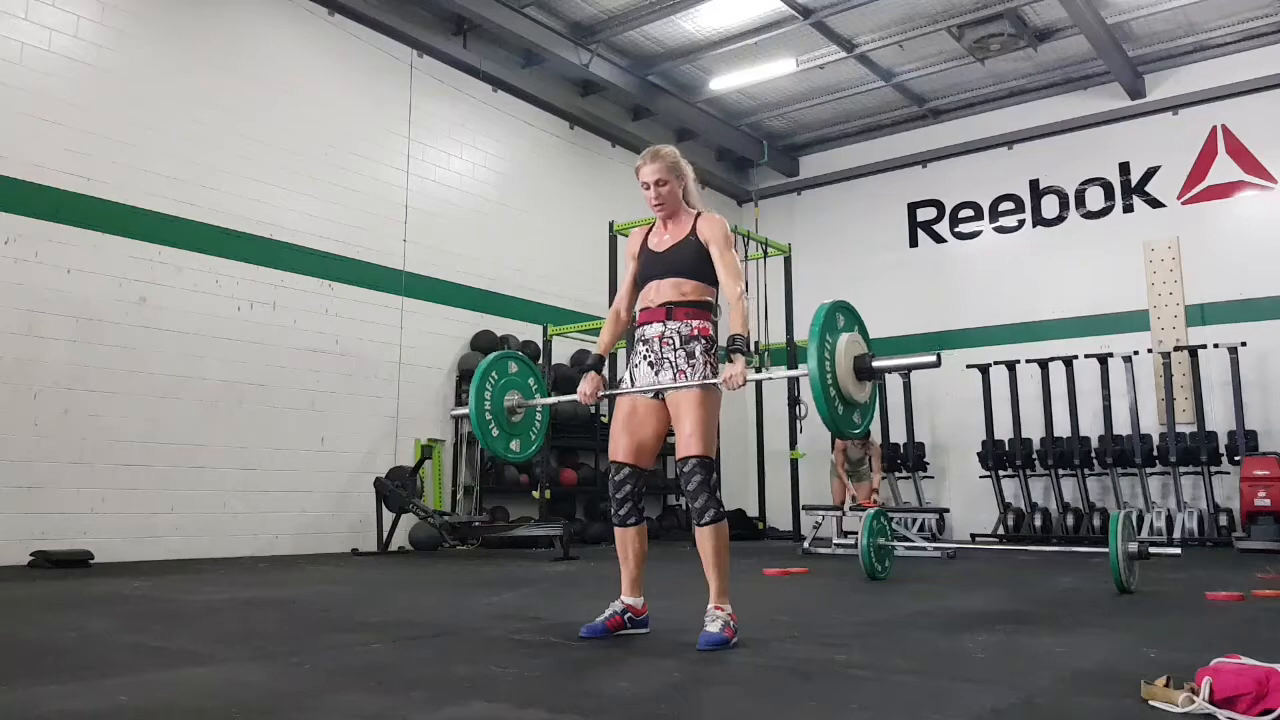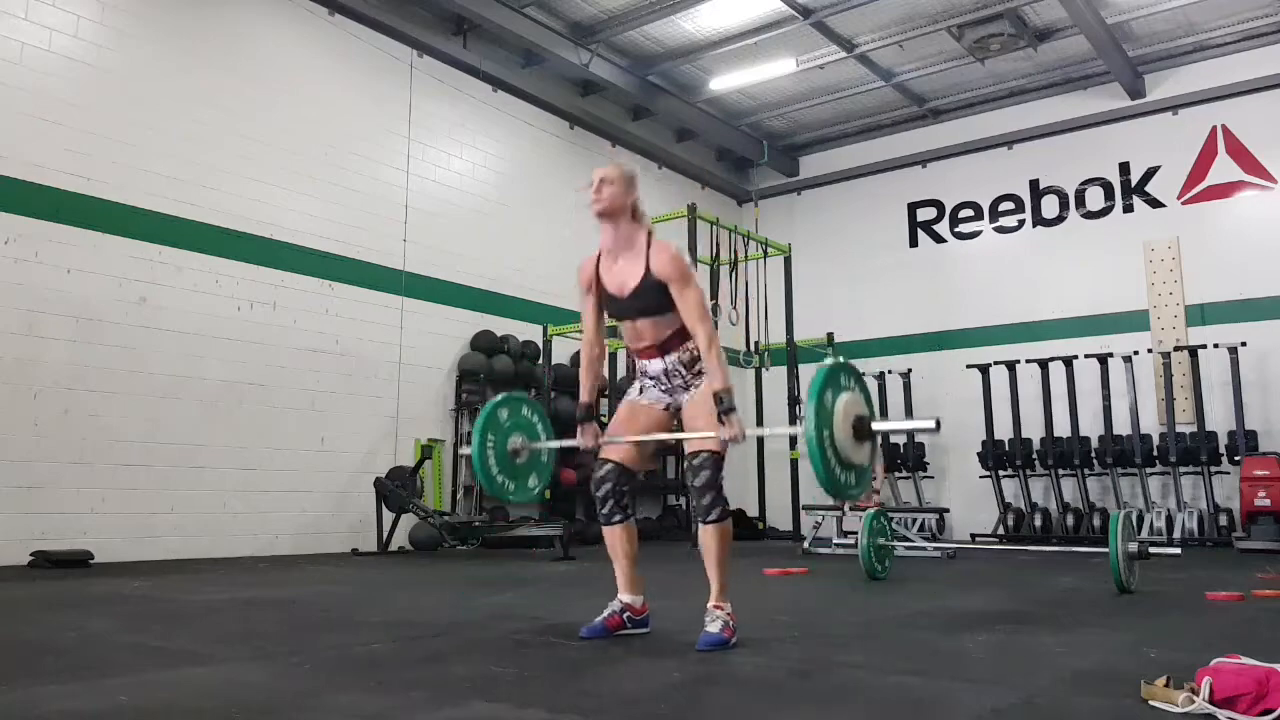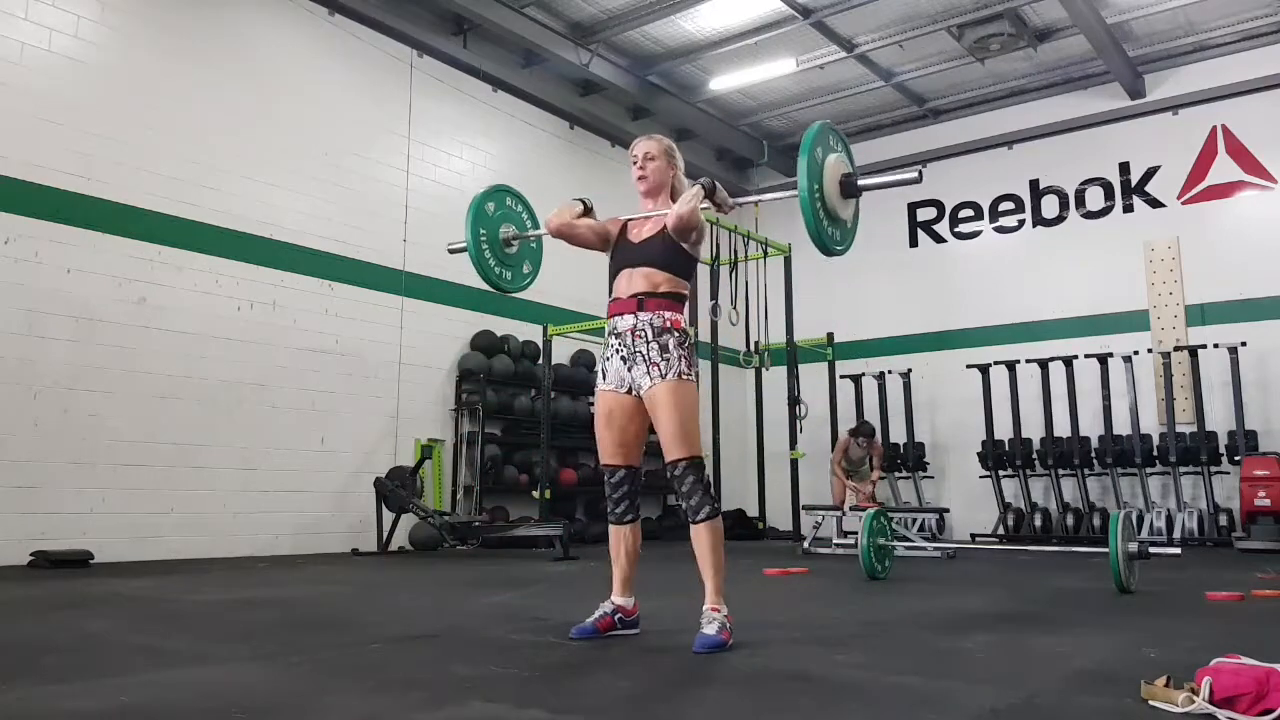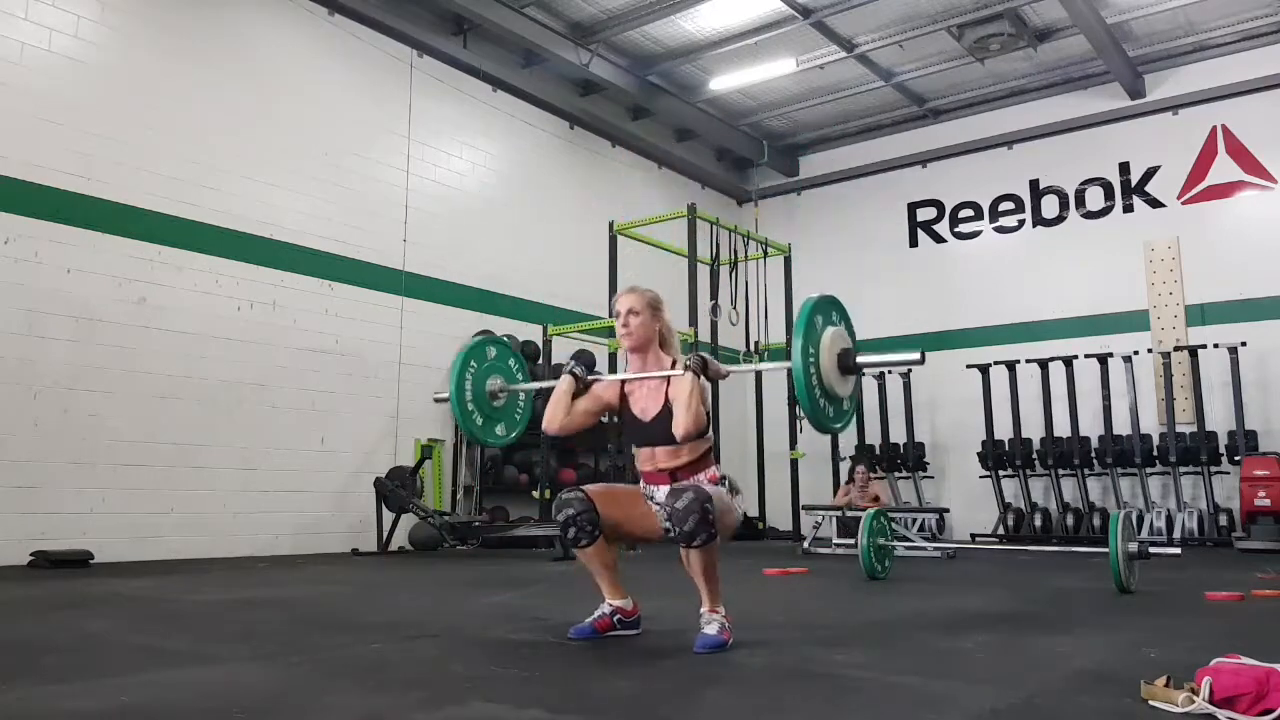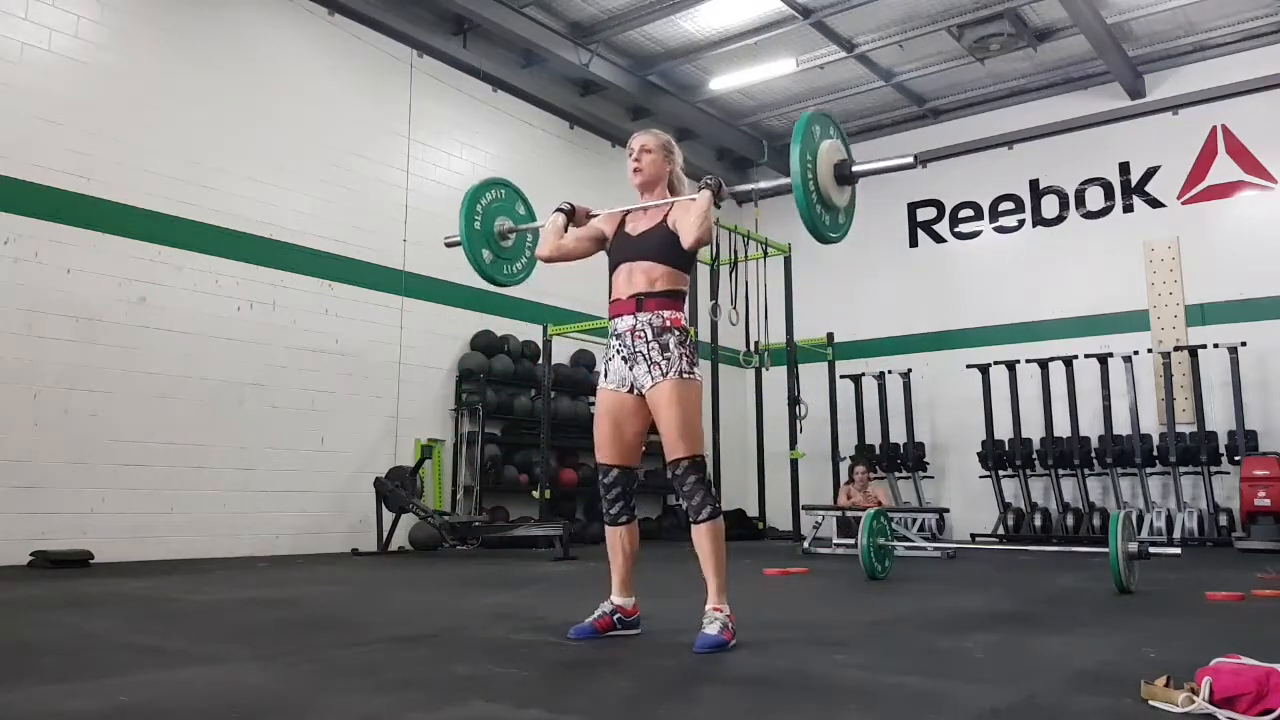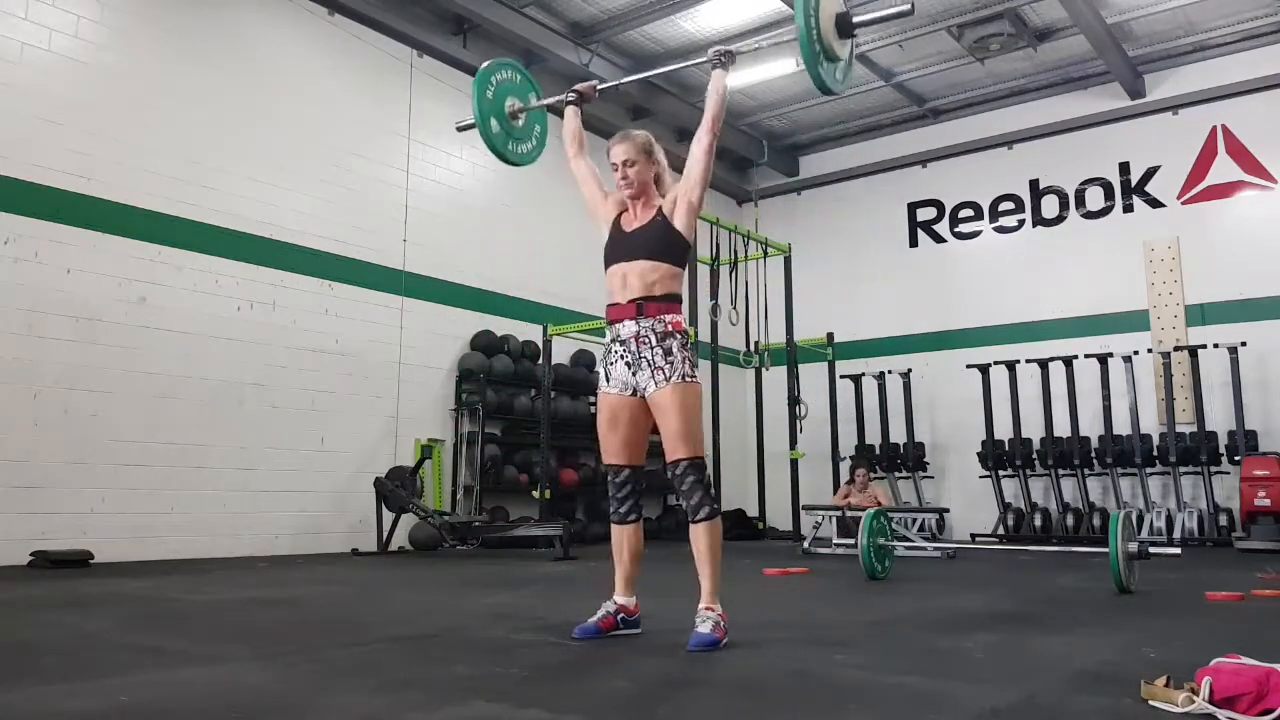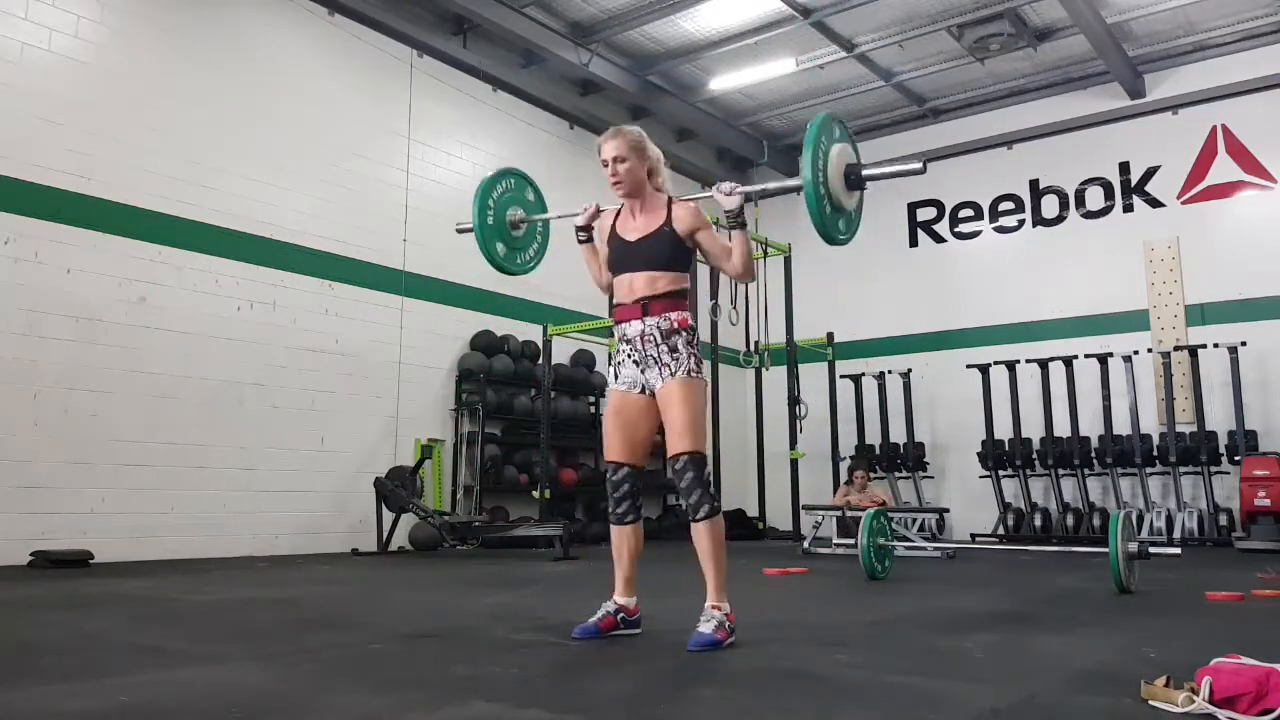
dt=0.7s
person 1, frame 1
left shoulder: (709, 225)
right shoulder: (639, 239)
left elbow: (735, 293)
right elbow: (620, 309)
left wrist: (738, 352)
right wrist: (595, 366)
left hip: (690, 347)
right hip: (643, 353)
left knee: (696, 475)
right knee: (622, 480)
left ankle: (720, 610)
right ankle: (631, 603)
person 1, frame 2
left shoulder: (666, 257)
right shoulder: (591, 268)
left elbow: (706, 334)
right elbow: (592, 345)
left wrist: (726, 409)
right wrist: (585, 417)
left hip: (695, 371)
right hip: (650, 377)
left knee: (701, 477)
right knee: (607, 476)
left ankle: (720, 610)
right ankle: (629, 602)
person 1, frame 3
left shoulder: (686, 221)
right shoulder: (618, 228)
left elbow: (678, 218)
right elbow: (556, 226)
left wrist: (704, 193)
right wrist: (582, 206)
left hip: (663, 342)
right hip: (617, 347)
left knee: (686, 475)
right knee: (617, 483)
left ankle: (716, 611)
right ankle: (622, 604)
person 1, frame 4
left shoulder: (684, 373)
right shoulder: (615, 389)
left elbow: (687, 428)
right elbow: (554, 424)
left wrist: (691, 371)
right wrist: (570, 376)
left hip: (704, 490)
right hip: (653, 498)
left knee: (689, 506)
right knee: (571, 505)
left ankle: (714, 614)
right ankle: (619, 606)
person 1, frame 5
left shoulder: (680, 212)
right shoulder: (612, 222)
left elbow: (695, 237)
right elbow: (548, 250)
left wrist: (707, 195)
right wrist: (564, 214)
left hip: (665, 340)
right hip: (619, 346)
left knee: (687, 476)
right knee: (613, 482)
left ankle: (718, 610)
right ankle: (622, 603)
person 1, frame 6
left shoulder: (679, 204)
right shoulder: (612, 212)
left elbow: (710, 129)
right elbow: (575, 155)
left wrist: (718, 73)
right wrist: (575, 104)
left hip: (666, 344)
right hip: (618, 349)
left knee: (687, 475)
right knee: (620, 482)
left ankle: (711, 609)
right ankle: (624, 603)
person 1, frame 7
left shoulder: (683, 214)
right shoulder: (610, 226)
left elbow: (742, 270)
left wrist: (734, 215)
right wrist: (584, 233)
left hip: (675, 348)
right hip: (628, 353)
left knee: (688, 474)
right knee: (619, 482)
left ankle: (717, 608)
right ankle: (624, 603)
